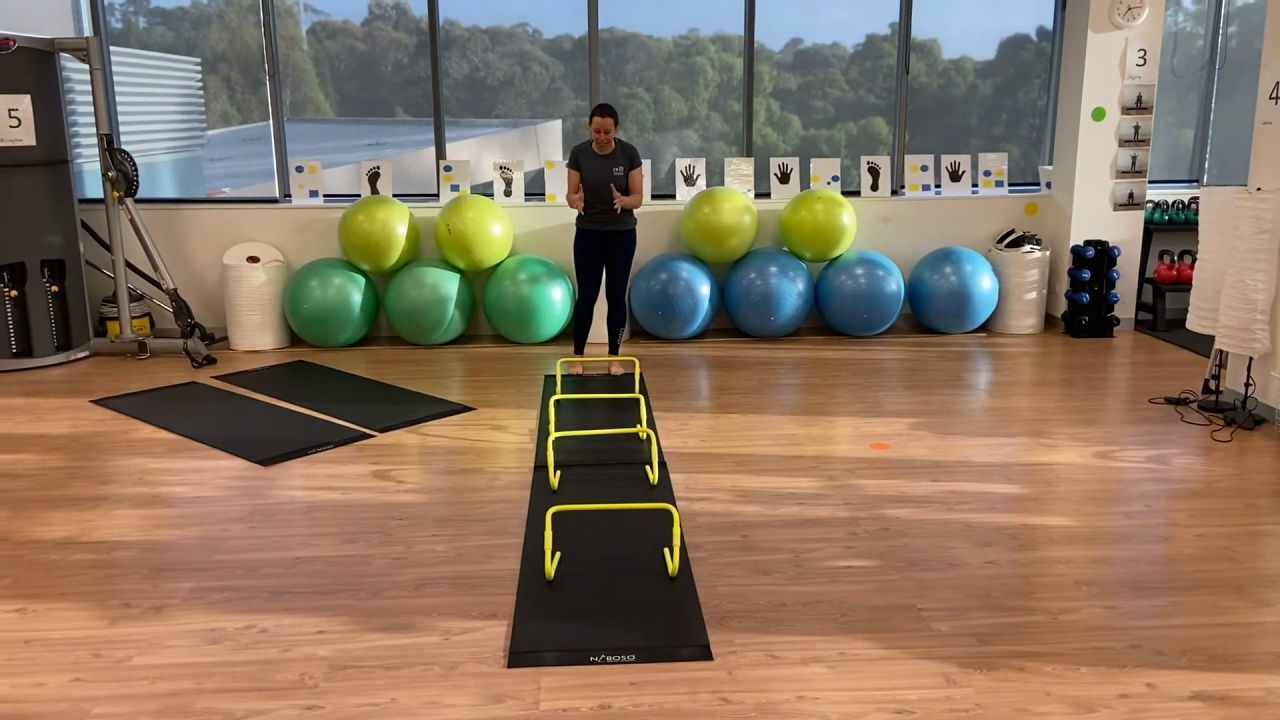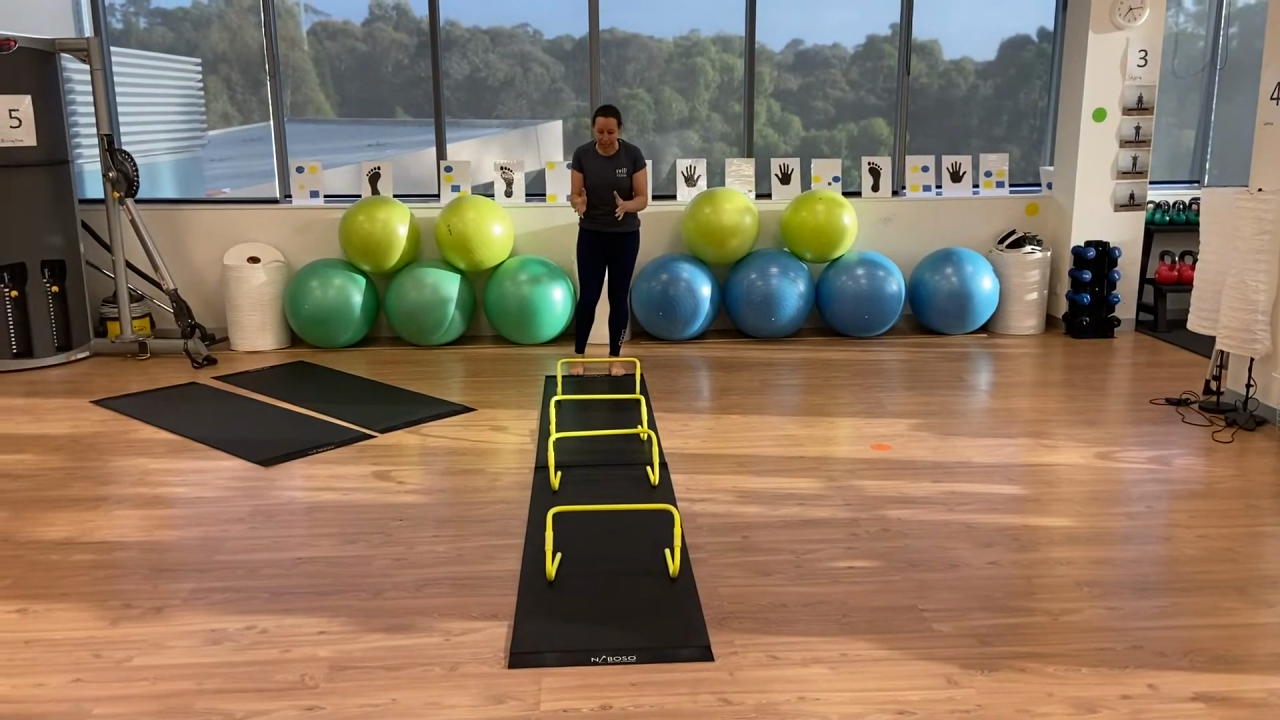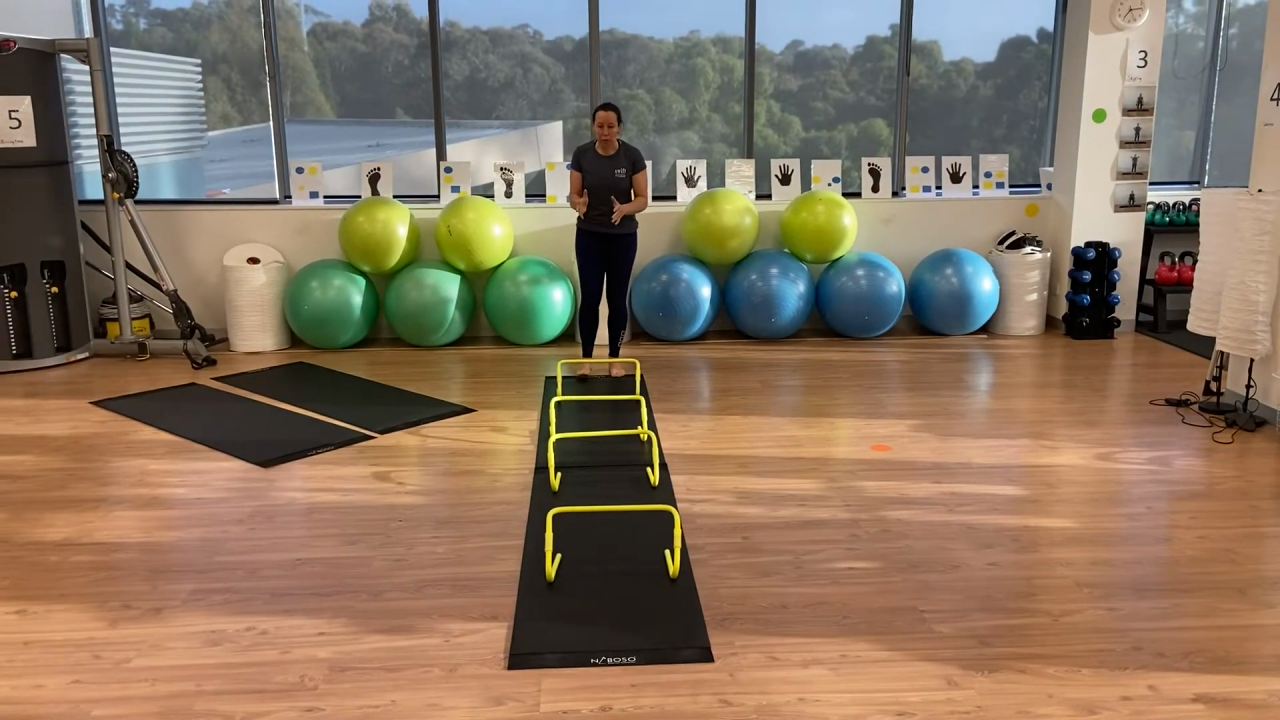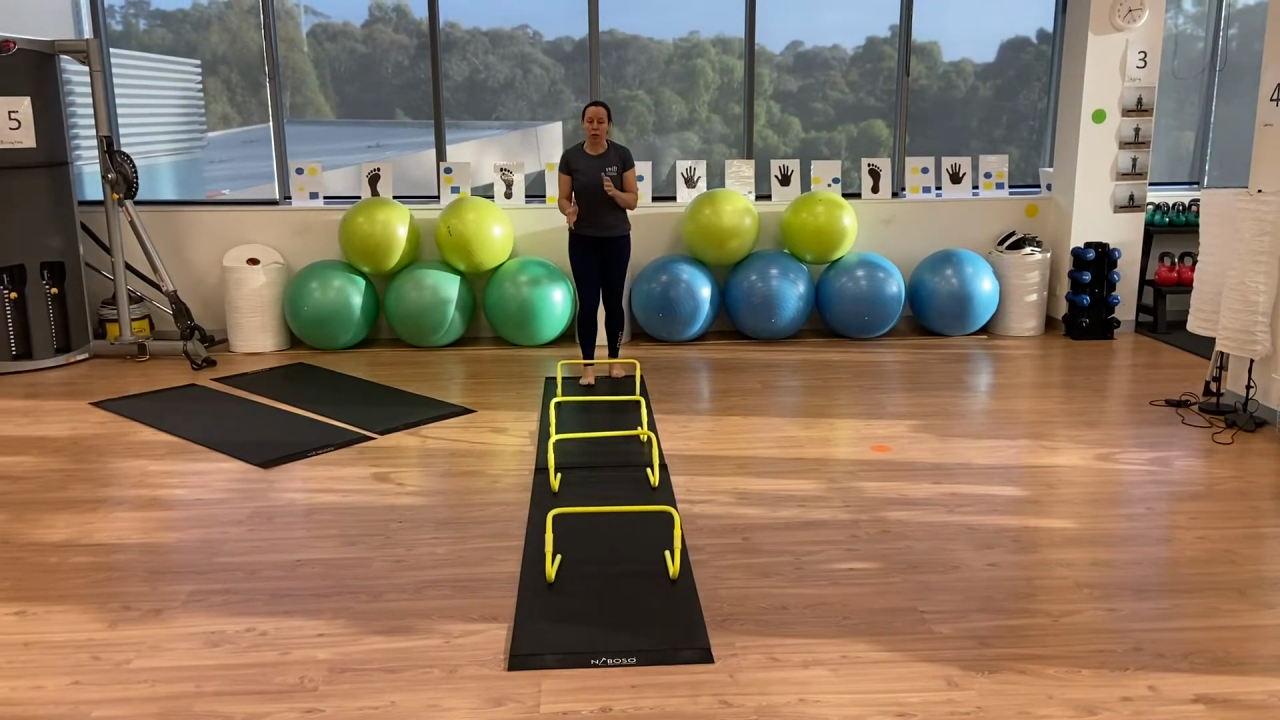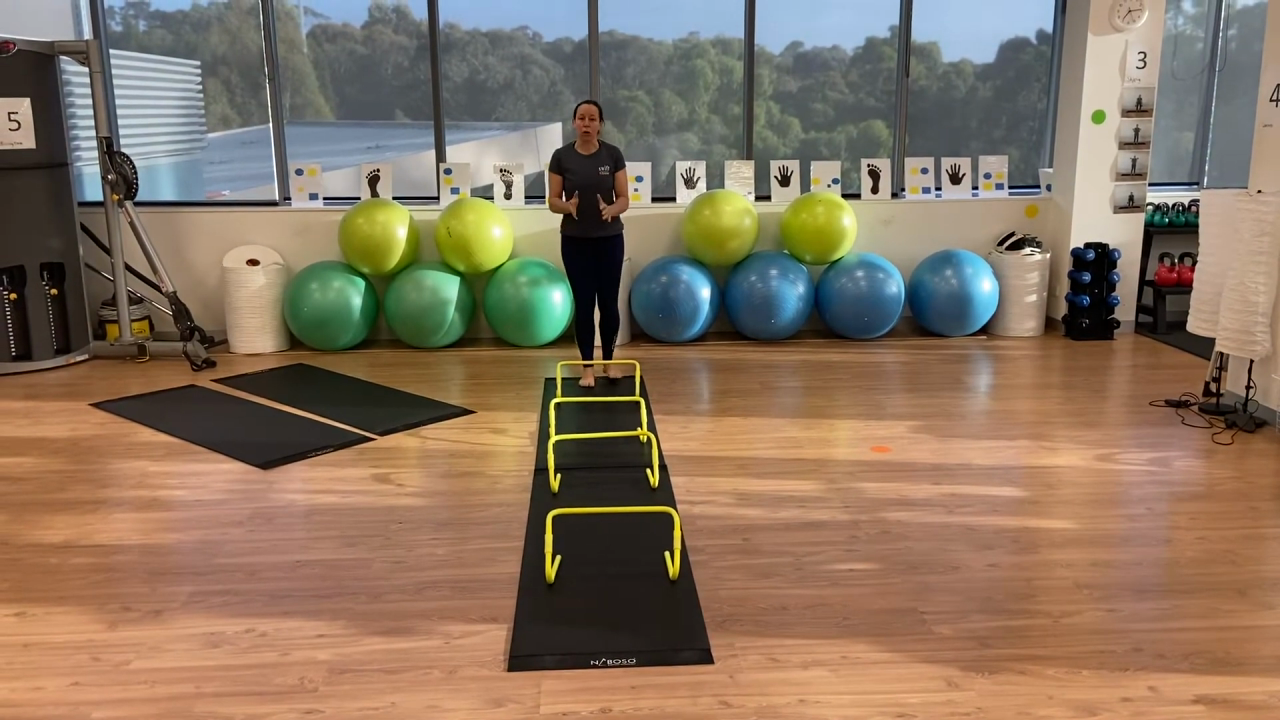
dt=0.3s
person 1, frame 1
left shoulder: (629, 153)
right shoulder: (578, 153)
left elbow: (637, 197)
right elbow: (571, 195)
left wrist: (623, 201)
right wrist: (576, 200)
left hip: (622, 234)
right hip: (588, 234)
left knee: (616, 296)
right knee: (586, 295)
left ankle: (614, 356)
right ankle: (578, 355)
person 1, frame 2
left shoulder: (633, 154)
right shoulder: (582, 154)
left elbow: (642, 198)
right elbow: (575, 194)
left wrist: (626, 205)
right wrist: (579, 203)
left hip: (625, 235)
right hip: (591, 234)
left knee: (618, 297)
right knee: (588, 296)
left ankle: (615, 357)
right ankle: (579, 355)
person 1, frame 3
left shoulder: (632, 156)
right shoulder: (581, 154)
left elbow: (642, 199)
right elbow: (574, 194)
left wrist: (623, 209)
right wrist: (579, 204)
left hip: (622, 237)
right hip: (589, 235)
left knee: (617, 299)
right knee: (590, 297)
left ankle: (614, 358)
right ankle: (586, 358)
person 1, frame 4
left shoulder: (622, 154)
right shoulder: (570, 156)
left elbow: (633, 200)
right elbow: (563, 198)
left wrist: (614, 193)
right wrist: (568, 211)
left hip: (616, 238)
right hip: (582, 240)
left knee: (613, 301)
right knee: (588, 303)
left ankle: (614, 359)
right ankle: (587, 365)
person 1, frame 5
left shoulder: (613, 154)
right shoulder: (561, 156)
left elbow: (624, 199)
right elbow: (553, 201)
left wrist: (611, 210)
right wrist: (567, 206)
left hip: (609, 239)
right hip: (575, 241)
left knee: (609, 303)
right knee: (583, 304)
left ankle: (609, 360)
right ankle: (588, 366)
